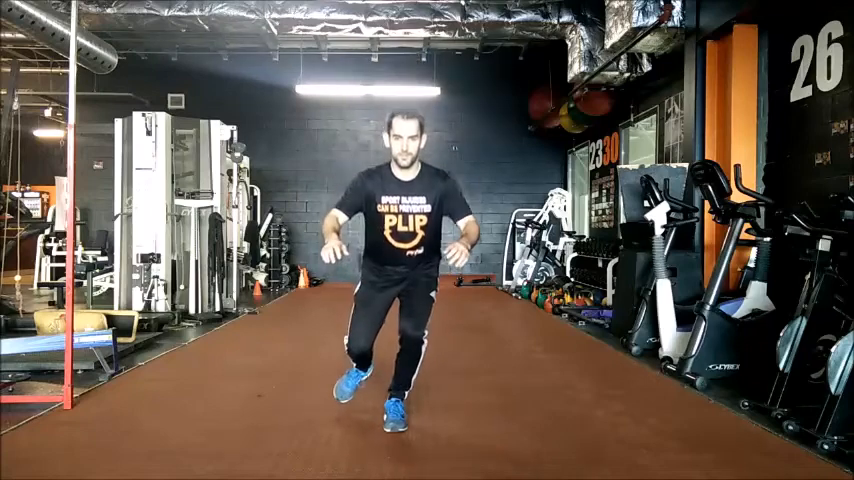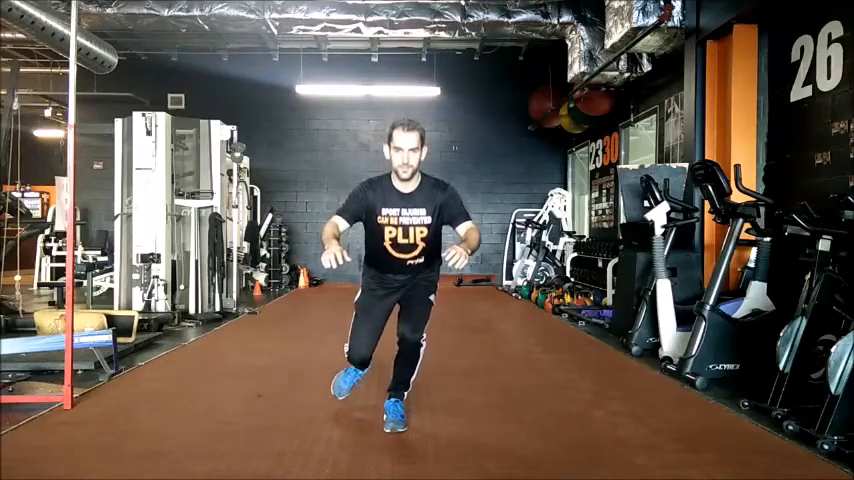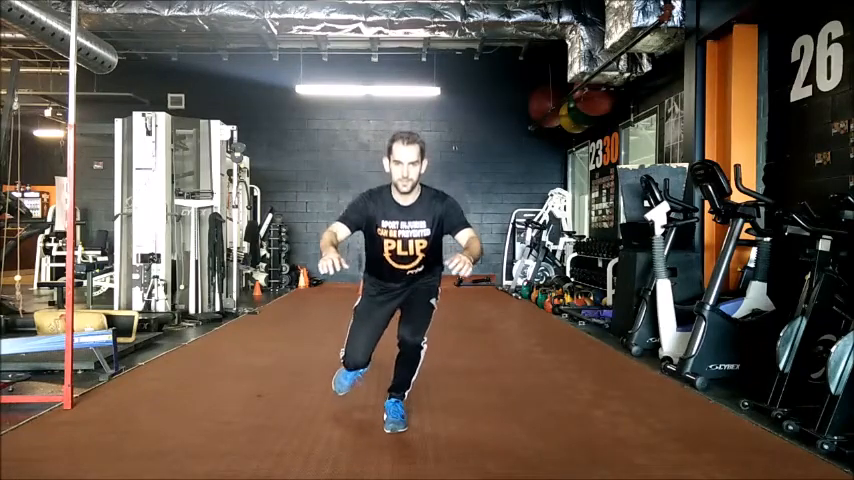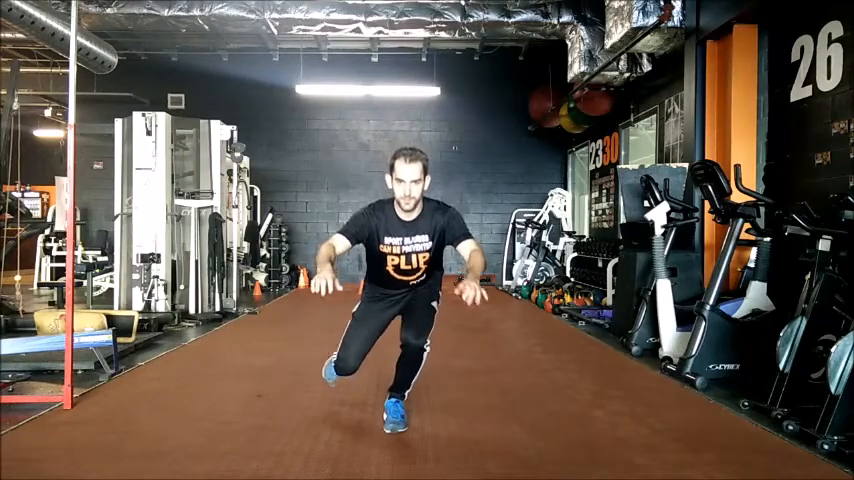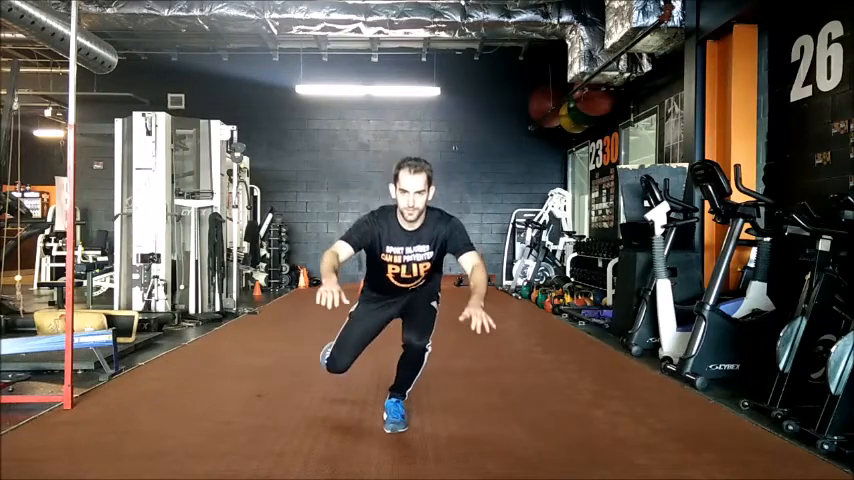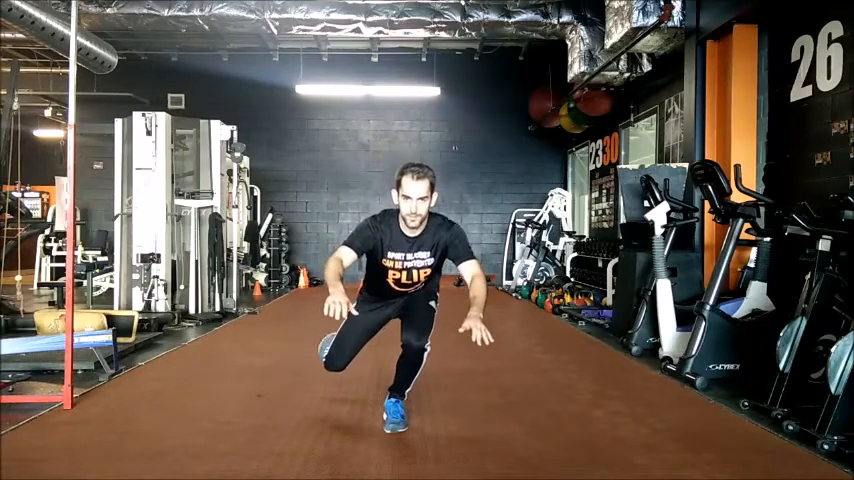
dt=0.2s
person 1, frame 1
left shoulder: (441, 183)
right shoulder: (368, 181)
left elbow: (470, 224)
right elbow: (335, 216)
left wrist: (465, 243)
right wrist: (331, 237)
left hip: (421, 273)
right hip: (377, 272)
left knee: (413, 334)
right knee: (357, 344)
left ankle: (396, 399)
right ankle: (361, 368)
person 1, frame 2
left shoulder: (441, 194)
right shoulder: (369, 191)
left elbow: (471, 231)
right elbow: (335, 223)
left wrist: (464, 246)
right wrist: (331, 242)
left hip: (421, 279)
right hip: (378, 279)
left knee: (411, 336)
right knee: (358, 352)
left ankle: (395, 399)
right ankle: (358, 367)
person 1, frame 3
left shoulder: (441, 204)
right shoulder: (369, 202)
left elbow: (471, 239)
right elbow: (334, 231)
left wrist: (467, 255)
right wrist: (329, 248)
left hip: (422, 285)
right hip: (378, 285)
left knee: (412, 339)
right knee: (354, 359)
left ankle: (396, 399)
right ankle: (355, 367)
person 1, frame 4
left shoulder: (444, 216)
right shoulder: (372, 216)
left elbow: (473, 251)
right elbow: (332, 245)
left wrist: (471, 278)
right wrist: (325, 267)
left hip: (422, 291)
right hip: (379, 292)
left knee: (414, 342)
right knee: (345, 365)
left ankle: (396, 400)
right ankle: (339, 361)
person 1, frame 5
left shoulder: (446, 226)
right shoulder: (374, 223)
left elbow: (474, 265)
right elbow: (334, 253)
left wrist: (476, 301)
right wrist: (329, 280)
left hip: (422, 294)
right hip: (377, 296)
left knee: (416, 343)
right knee: (336, 364)
left ankle: (396, 400)
right ankle: (337, 348)
person 1, frame 6
left shoulder: (448, 232)
right shoulder: (375, 227)
left elbow: (474, 274)
right elbow: (337, 259)
left wrist: (475, 313)
right wrist: (336, 289)
left hip: (420, 296)
right hip: (376, 297)
left knee: (415, 343)
right knee: (334, 362)
left ankle: (395, 400)
right ankle: (337, 342)
